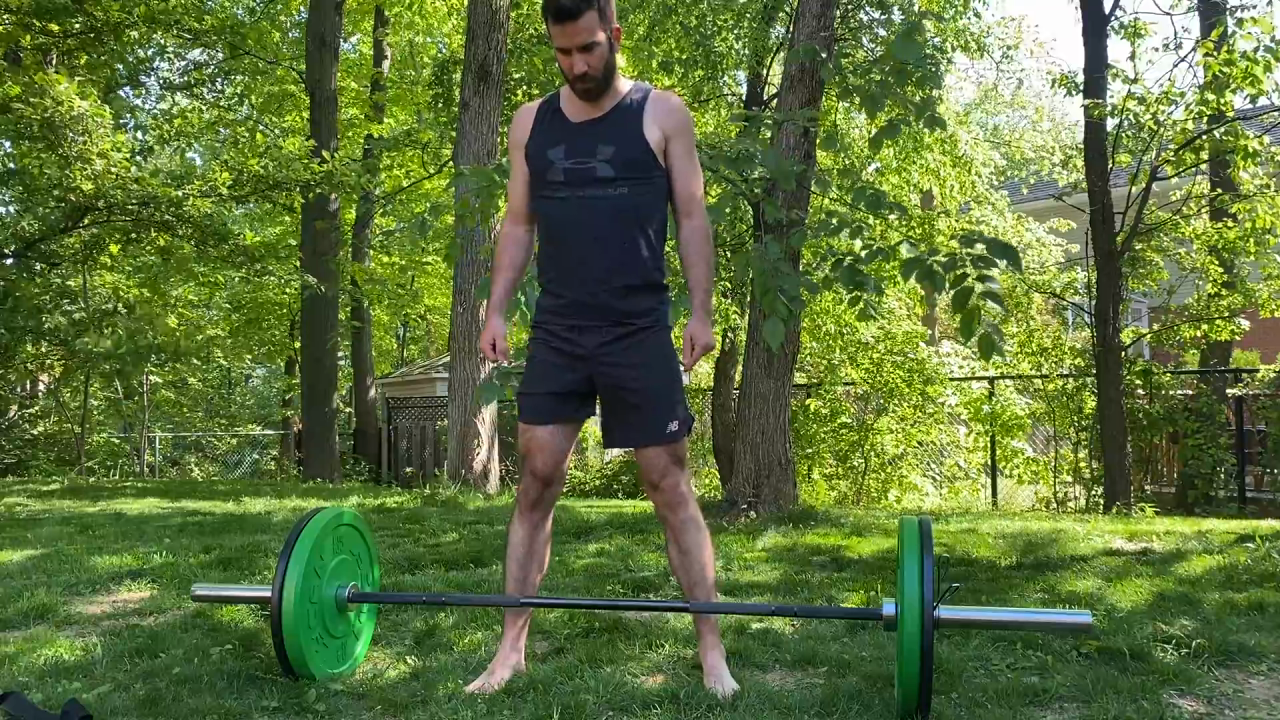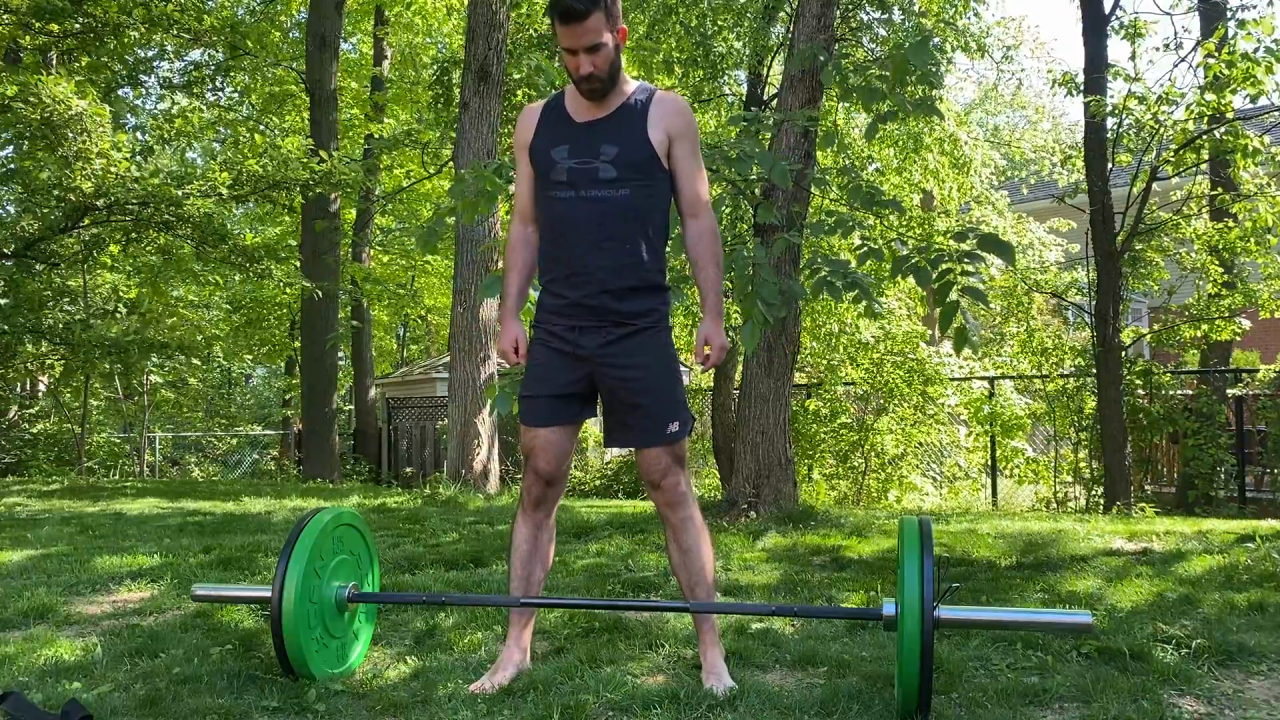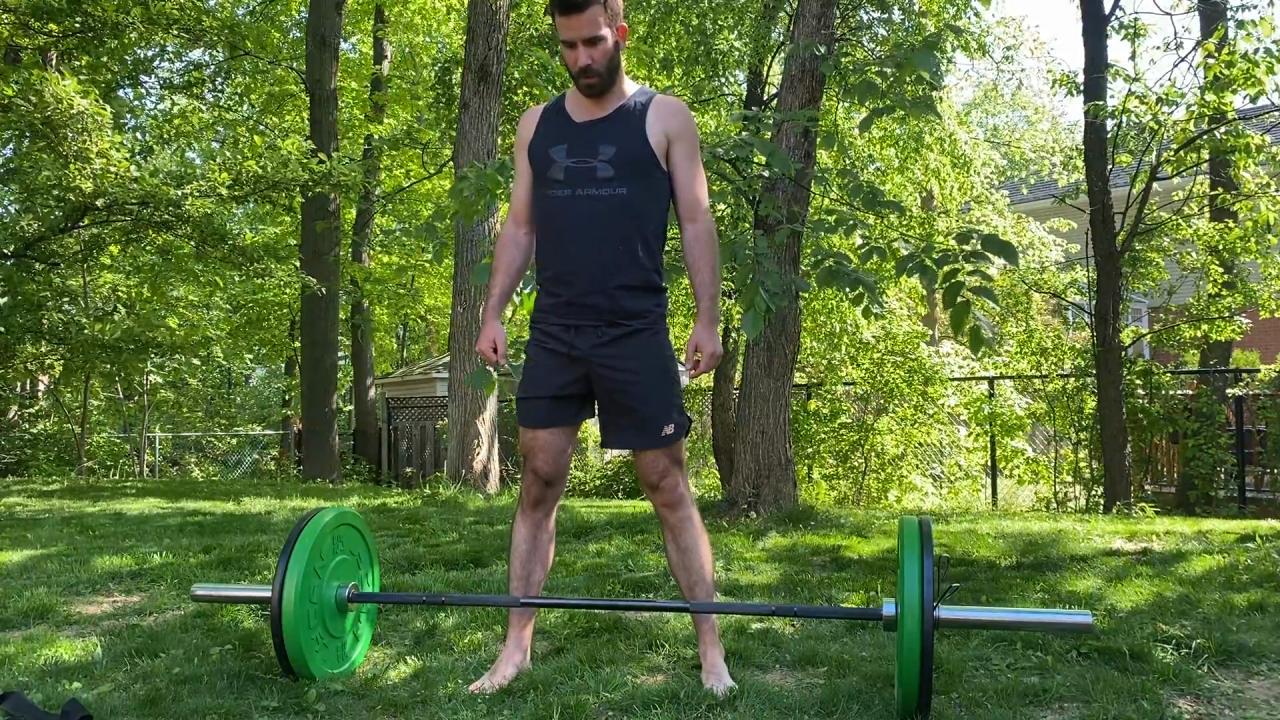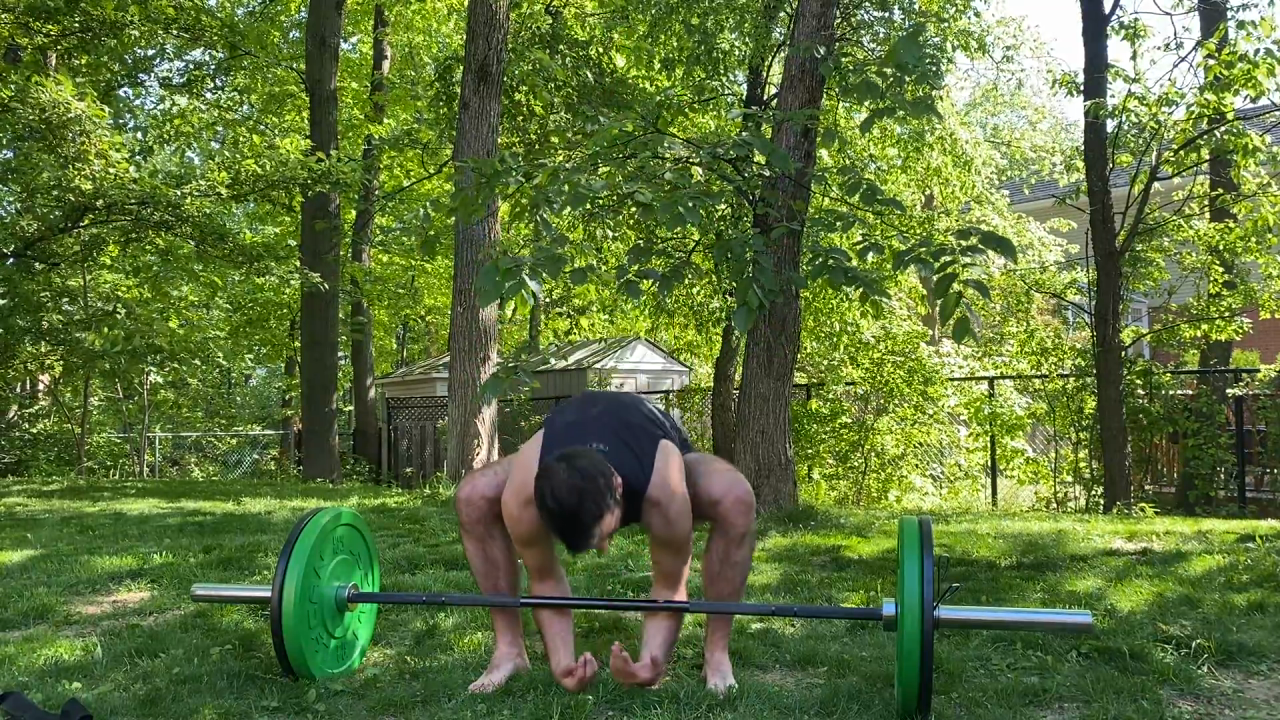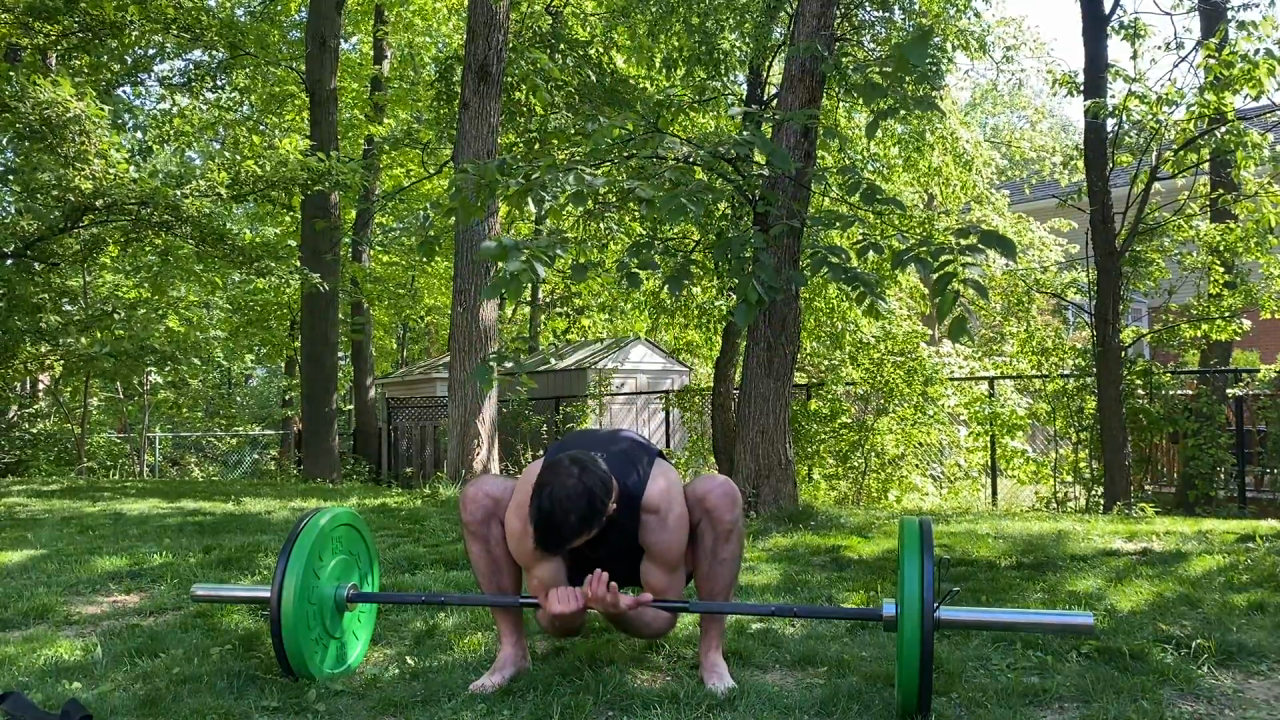
dt=1s
person 1, frame 1
left shoulder: (662, 112)
right shoulder: (530, 121)
left elbow: (692, 217)
right elbow: (518, 224)
left wrist: (702, 312)
right wrist: (495, 310)
left hip: (639, 332)
right hip: (554, 334)
left knee: (671, 488)
right knee: (535, 484)
left ankle: (711, 650)
right ankle: (510, 647)
person 1, frame 2
left shoulder: (666, 113)
right shoulder: (536, 121)
left elbow: (698, 217)
right elbow: (526, 224)
left wrist: (713, 314)
right wrist: (510, 313)
left hip: (640, 333)
right hip: (556, 333)
left knee: (671, 487)
right knee: (539, 486)
left ankle: (710, 648)
right ankle: (516, 646)
person 1, frame 3
left shoulder: (665, 116)
right shoulder: (536, 122)
left elbow: (697, 221)
right elbow: (518, 226)
left wrist: (707, 320)
right wrist: (492, 314)
left hip: (636, 335)
right hip: (551, 336)
left knee: (670, 491)
right knee: (537, 491)
left ankle: (710, 647)
right ankle: (516, 646)
person 1, frame 4
left shoulder: (663, 493)
right shoulder: (523, 496)
left elbow: (670, 585)
right elbow: (544, 577)
left wrist: (651, 661)
right wrist: (561, 659)
left hip: (658, 455)
left knee: (734, 500)
right knee: (474, 499)
left ankle: (716, 653)
right ankle: (509, 648)
person 1, frame 5
left shoulder: (660, 500)
right shoulder: (526, 505)
left elbow: (664, 612)
right elbow: (552, 606)
left wrist: (620, 612)
right wrist: (561, 613)
left hip: (648, 552)
left knee: (720, 495)
right knee: (479, 498)
left ankle: (711, 653)
right ankle: (511, 649)
